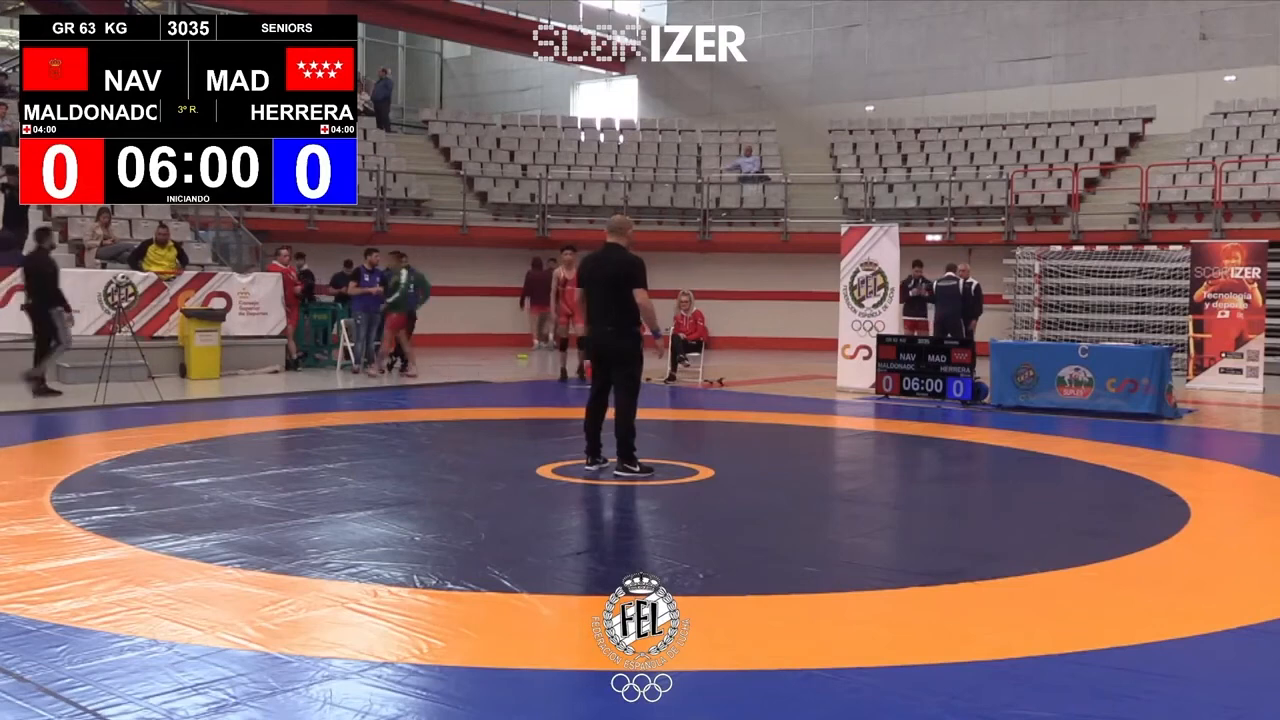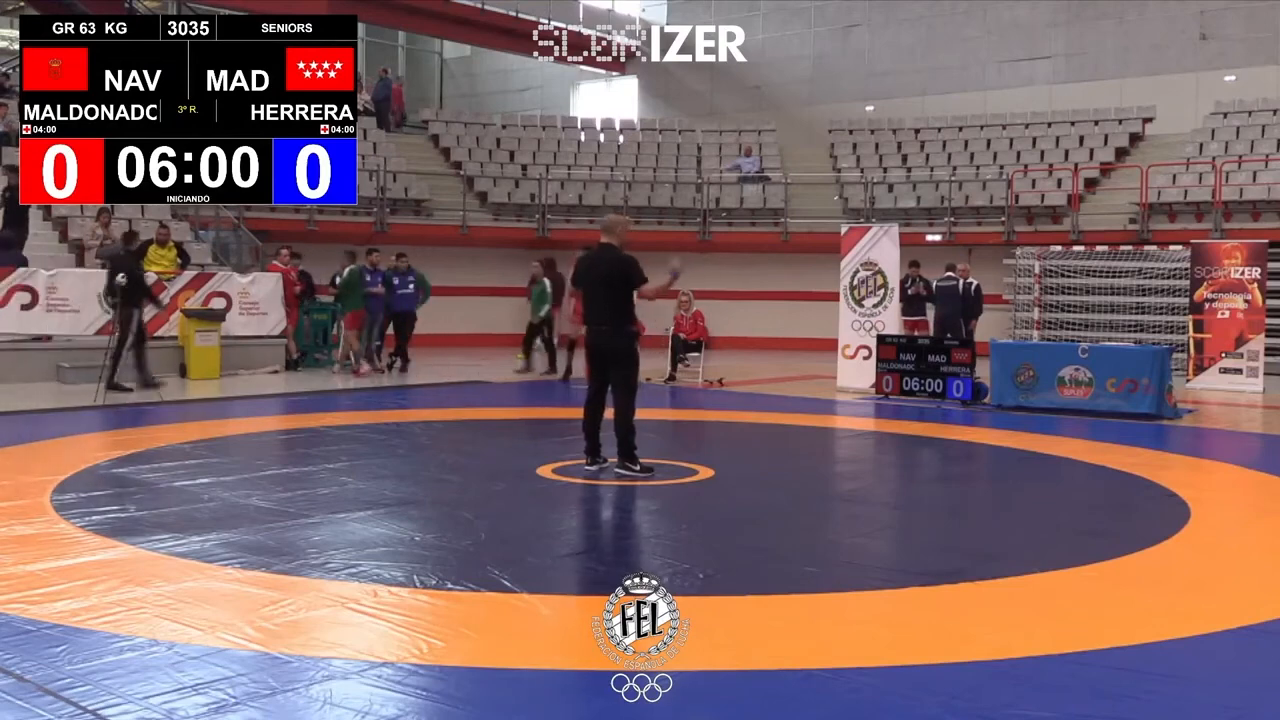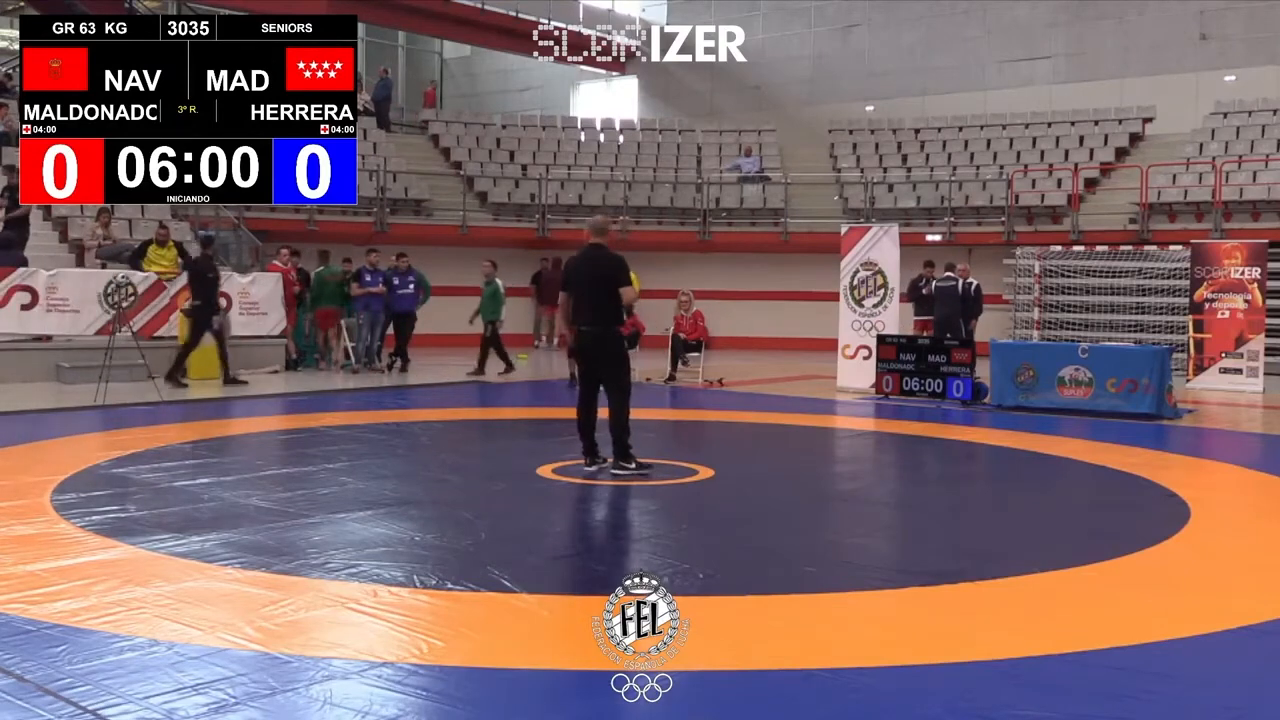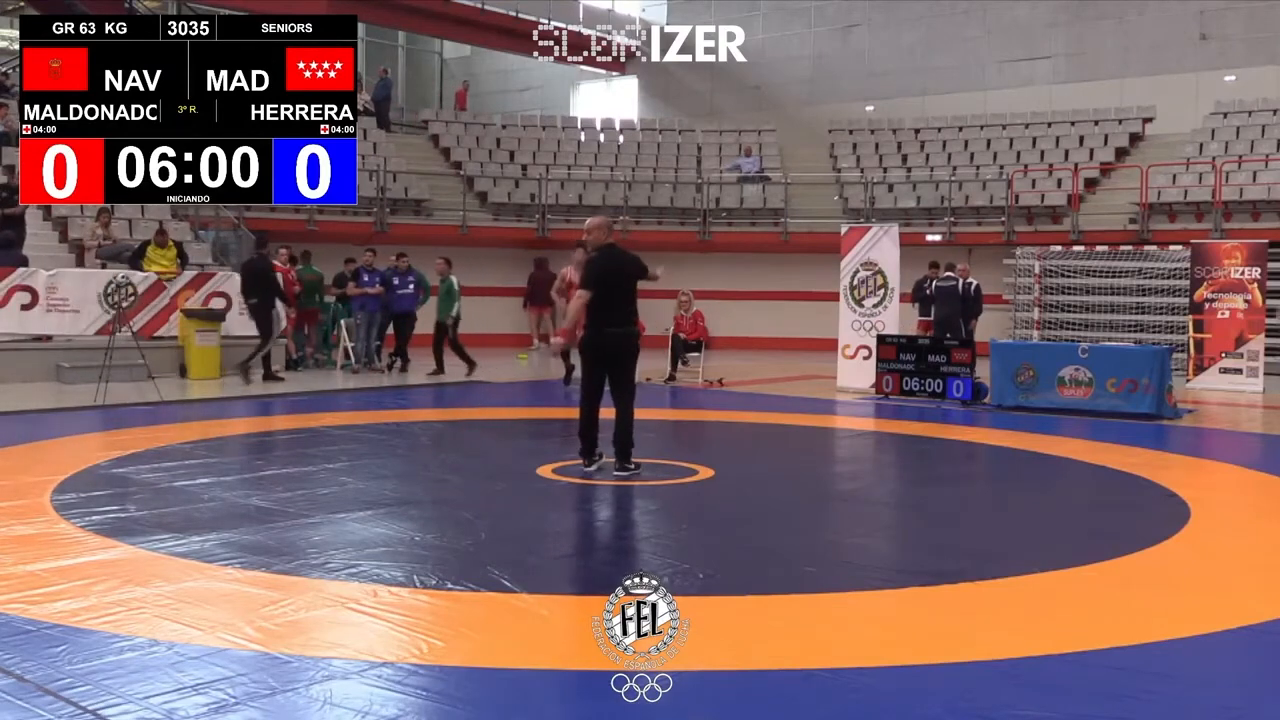
dt=0.7s
person 1, frame 1
left shoulder: (588, 262)
right shoulder: (632, 262)
left elbow: (579, 299)
right elbow: (641, 301)
right wrist: (657, 333)
left hip: (597, 336)
right hip: (624, 337)
left knee: (597, 395)
right knee: (625, 398)
left ankle: (593, 455)
right ankle: (625, 460)
person 1, frame 2
left shoulder: (583, 262)
right shoulder: (624, 261)
left elbow: (575, 290)
right elbow: (648, 292)
right wrist: (673, 277)
left hip: (594, 336)
right hip: (620, 337)
left knee: (595, 394)
right knee: (623, 397)
left ankle: (592, 455)
right ankle: (626, 458)
person 1, frame 3
left shoulder: (573, 263)
right shoulder: (615, 261)
left elbow: (563, 302)
right elbow: (629, 298)
left wrist: (568, 331)
right wrist: (620, 303)
left hip: (582, 336)
right hip: (608, 336)
left knee: (587, 396)
right knee: (618, 396)
left ankle: (591, 456)
right ankle: (622, 458)
person 1, frame 4
left shoulder: (595, 262)
right shoulder: (631, 261)
left elbow: (581, 299)
right elbow: (648, 274)
left wrist: (565, 333)
right wrist: (656, 274)
left hip: (597, 337)
right hip: (626, 337)
left knee: (590, 398)
right knee: (624, 400)
left ankle: (589, 455)
right ankle: (623, 460)
